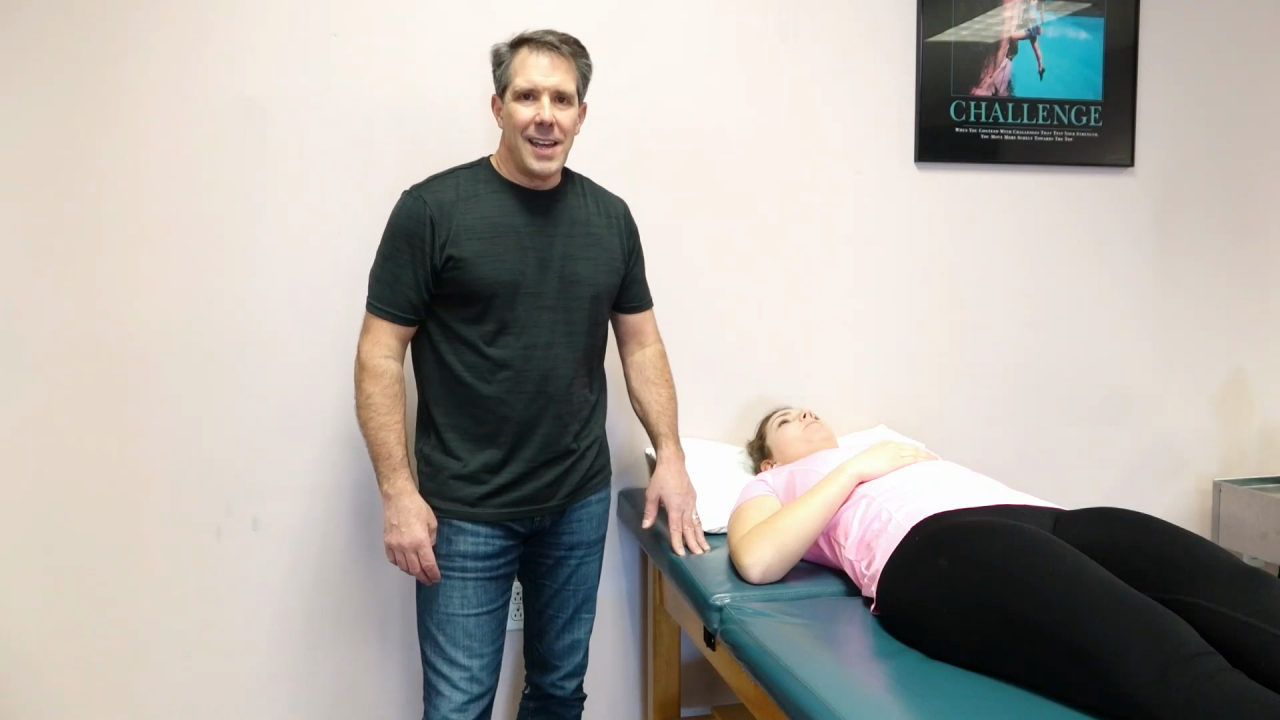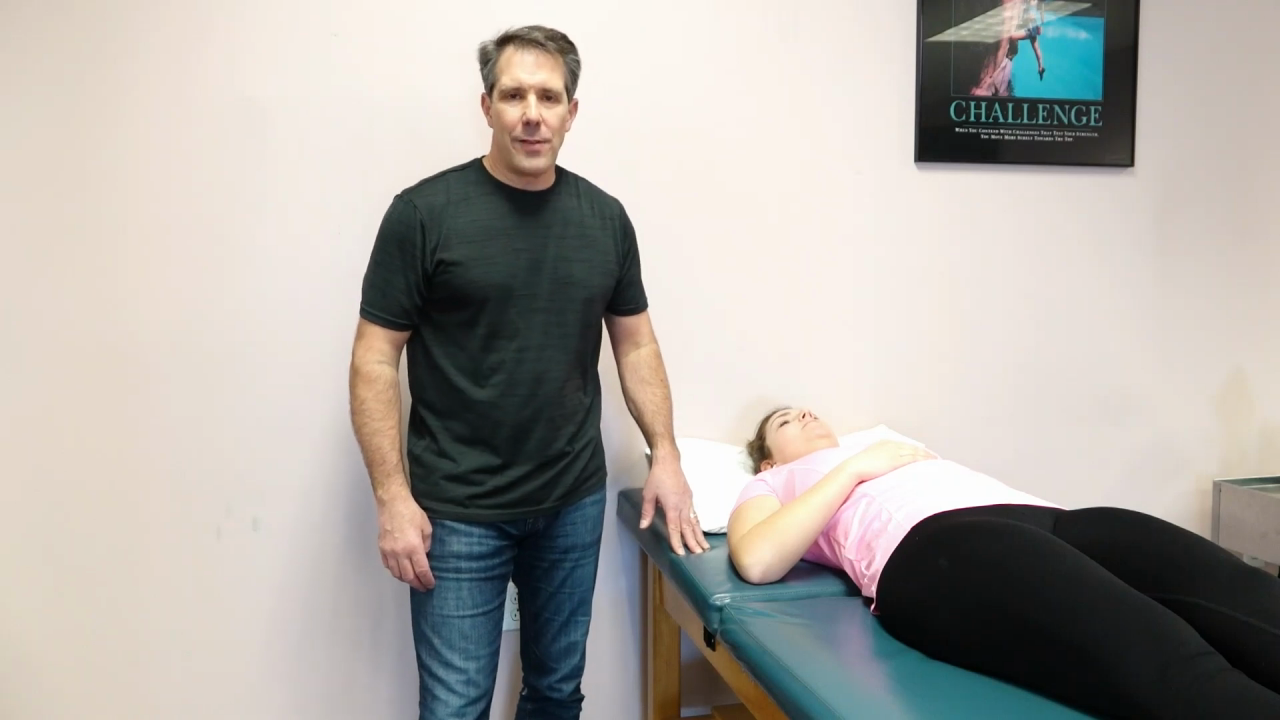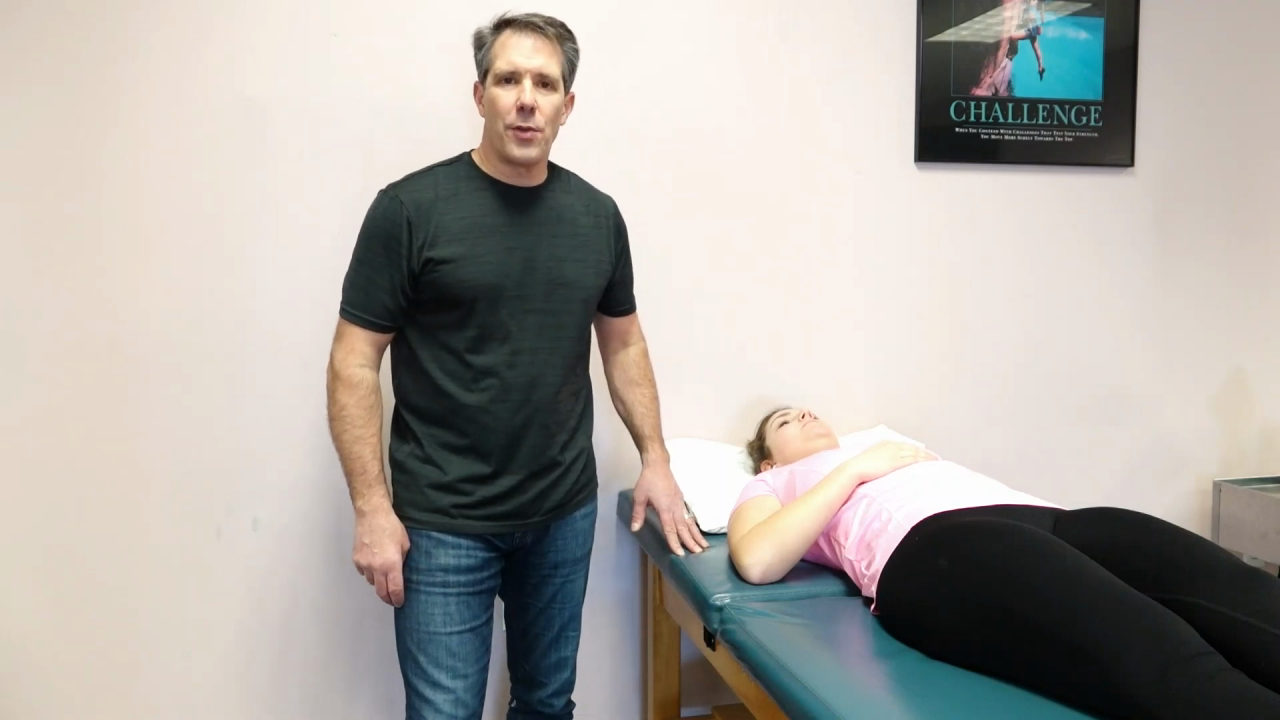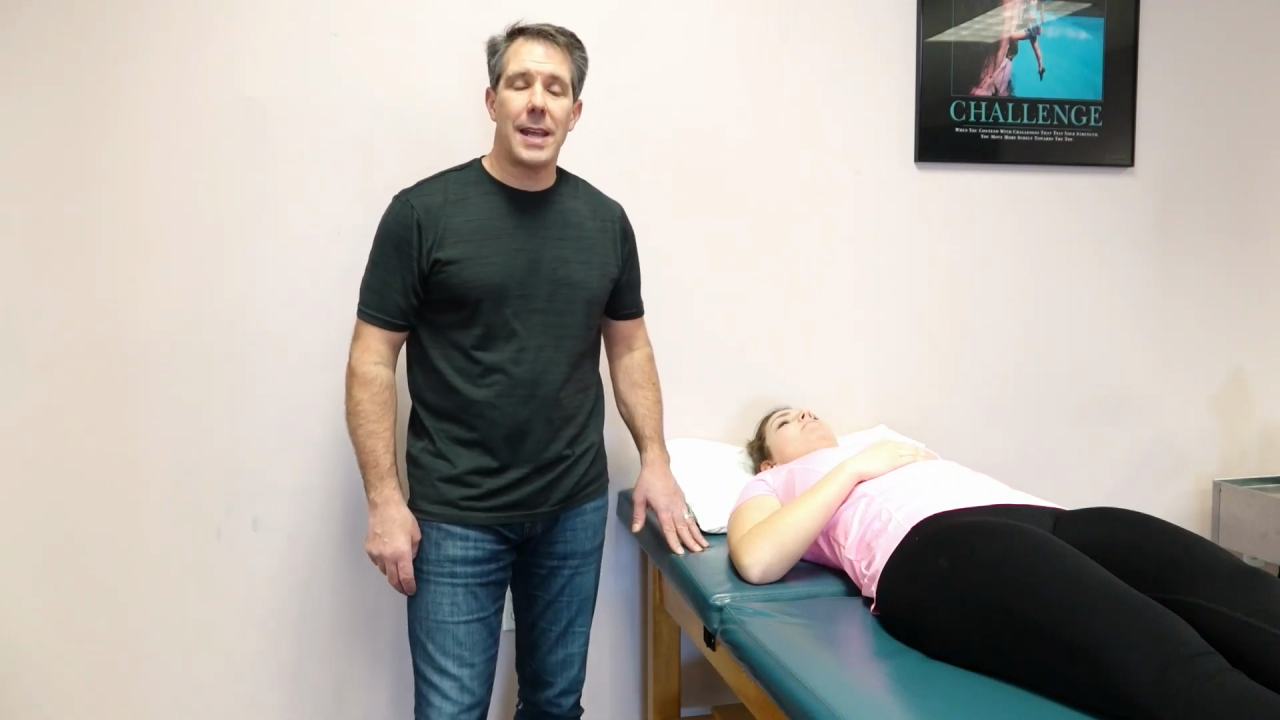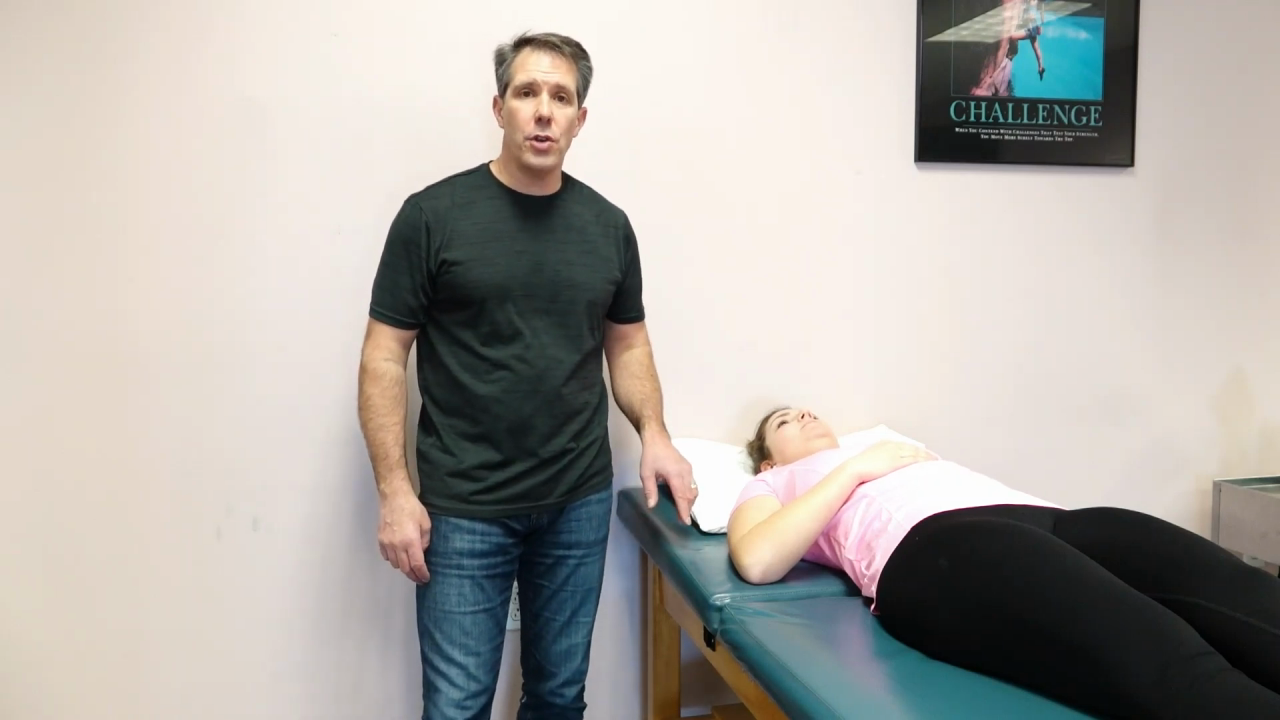
dt=1s
person 1, frame 1
left shoulder: (610, 216)
right shoulder: (432, 209)
left elbow: (640, 343)
right elbow: (380, 355)
left wrist: (669, 456)
right wrist: (398, 491)
left hip: (580, 501)
right hip: (466, 509)
person 1, frame 2
left shoulder: (605, 217)
right shoulder: (425, 212)
left elbow: (635, 343)
right elbow: (374, 360)
left wrist: (665, 456)
right wrist: (393, 497)
left hip: (575, 501)
right hip: (460, 510)
person 1, frame 3
left shoulder: (598, 215)
right shoulder: (411, 208)
left elbow: (623, 343)
right elbow: (354, 363)
left wrist: (654, 460)
right wrist: (372, 508)
left hip: (566, 512)
right hip: (445, 522)
person 1, frame 4
left shoulder: (605, 220)
right shoulder: (424, 212)
left elbow: (628, 345)
right elbow: (372, 361)
left wrist: (654, 460)
right wrist: (384, 499)
left hip: (575, 507)
right hip: (457, 515)
person 1, frame 5
left shoulder: (608, 225)
right shoulder: (433, 215)
right elbow: (384, 358)
left wrist: (654, 433)
right wrist: (394, 491)
left hip: (579, 501)
right hip: (464, 508)
person 2, frame 1
left shoulder: (883, 439)
right shoulder: (773, 483)
right elbow: (757, 561)
right wrist: (854, 469)
right hip: (931, 543)
right knee: (1168, 664)
person 2, frame 2
left shoulder: (883, 439)
right shoulder: (774, 481)
right elbow: (757, 561)
right wrist: (854, 469)
right hip: (934, 544)
right knee: (1169, 665)
person 2, frame 3
left shoulder: (882, 438)
right shoulder: (774, 483)
right elbow: (757, 560)
right wrist: (854, 470)
right hip: (933, 543)
right knee: (1171, 666)
person 2, frame 4
left shoulder: (882, 438)
right shoulder: (773, 482)
right elbow: (757, 561)
right wrist: (853, 469)
right hip: (932, 543)
right knee: (1170, 666)
person 2, frame 5
left shoulder: (881, 438)
right shoulder: (772, 484)
right elbow: (757, 561)
right wrist: (854, 470)
right hip: (933, 544)
right knee: (1170, 666)
